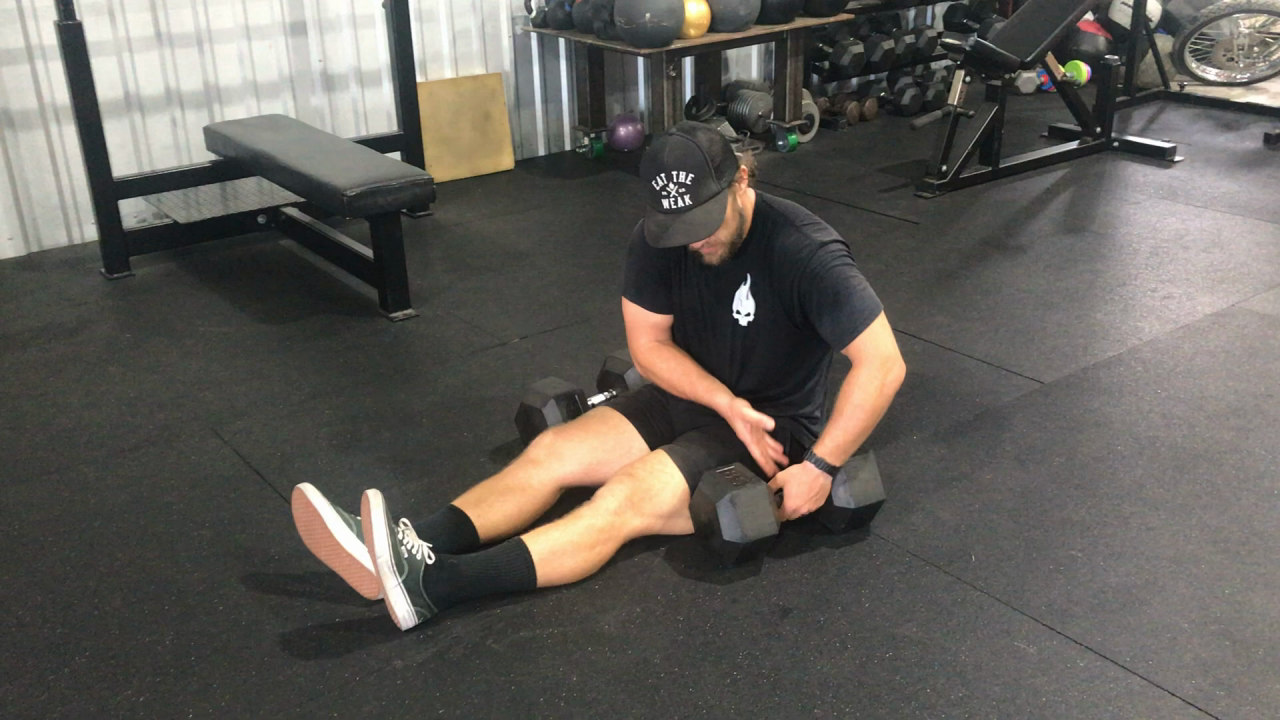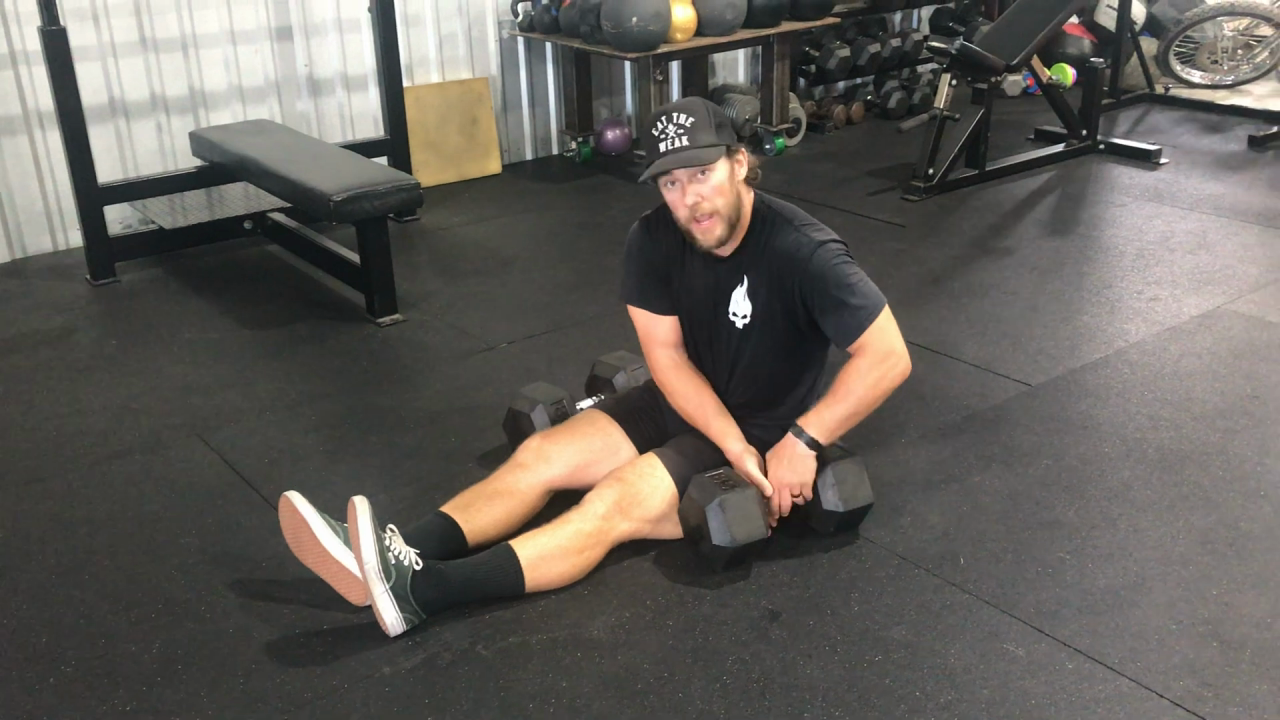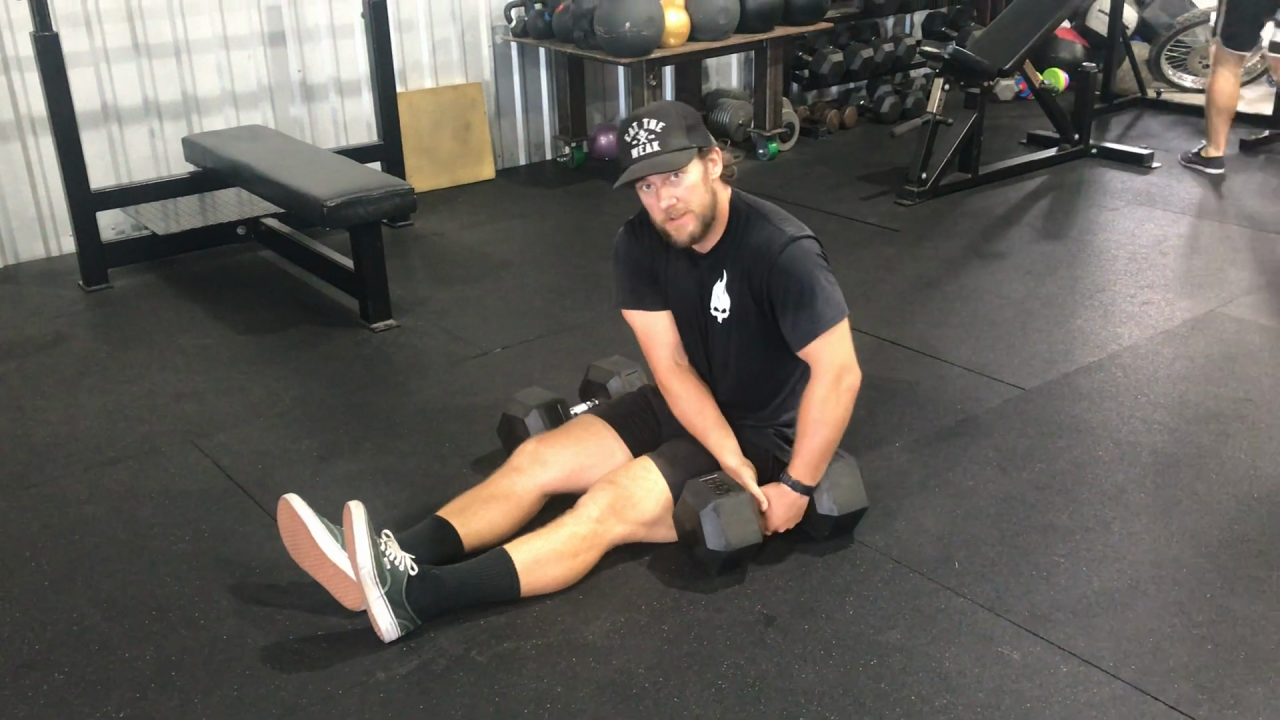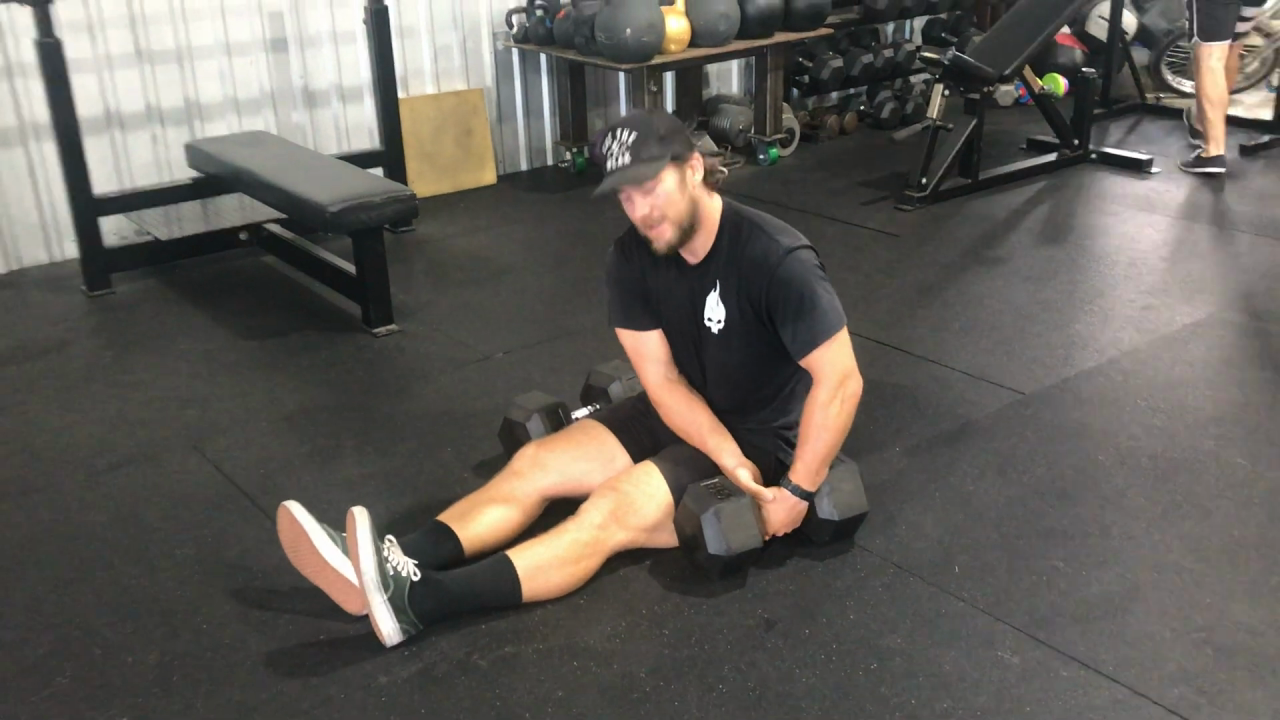
dt=0.4s
person 1, frame 1
left shoulder: (806, 252)
right shoulder: (658, 240)
left elbow: (882, 365)
right elbow: (648, 344)
left wrist: (819, 467)
right wrist: (733, 407)
left hip: (776, 427)
right hip: (692, 398)
left knee: (628, 499)
right knee: (550, 452)
left ankle: (431, 585)
right ankle: (405, 555)
person 1, frame 2
left shoulder: (804, 254)
right shoulder: (653, 240)
left elbow: (887, 358)
right elbow: (667, 359)
left wrist: (801, 443)
right wrist: (733, 447)
left hip: (765, 431)
right hip: (683, 403)
left knee: (617, 503)
right knee: (541, 454)
left ankle: (419, 590)
right ankle: (393, 558)
person 1, frame 3
left shoulder: (781, 250)
right shoulder: (638, 244)
left elbow: (837, 375)
right elbow: (672, 368)
left wrist: (795, 488)
right wrist: (730, 462)
left hip: (759, 433)
right hip: (678, 408)
left knee: (609, 505)
right knee: (536, 458)
left ankle: (413, 597)
right ankle: (390, 563)
person 1, frame 4
left shoulder: (777, 259)
right shoulder: (633, 256)
left elbow: (839, 381)
right elbow: (662, 380)
left wrist: (795, 491)
right wrist: (730, 465)
left hip: (760, 439)
right hip: (679, 415)
left knee: (612, 510)
right knee: (536, 463)
left ankle: (415, 601)
right ankle: (392, 568)
